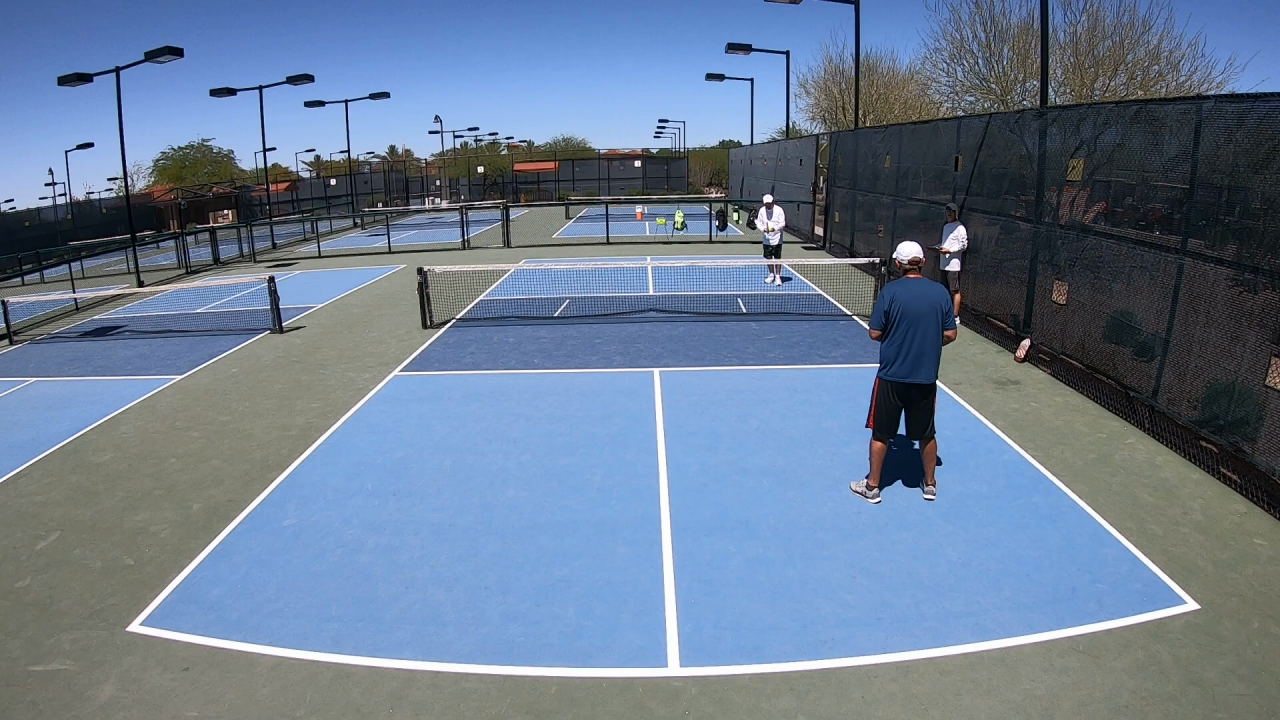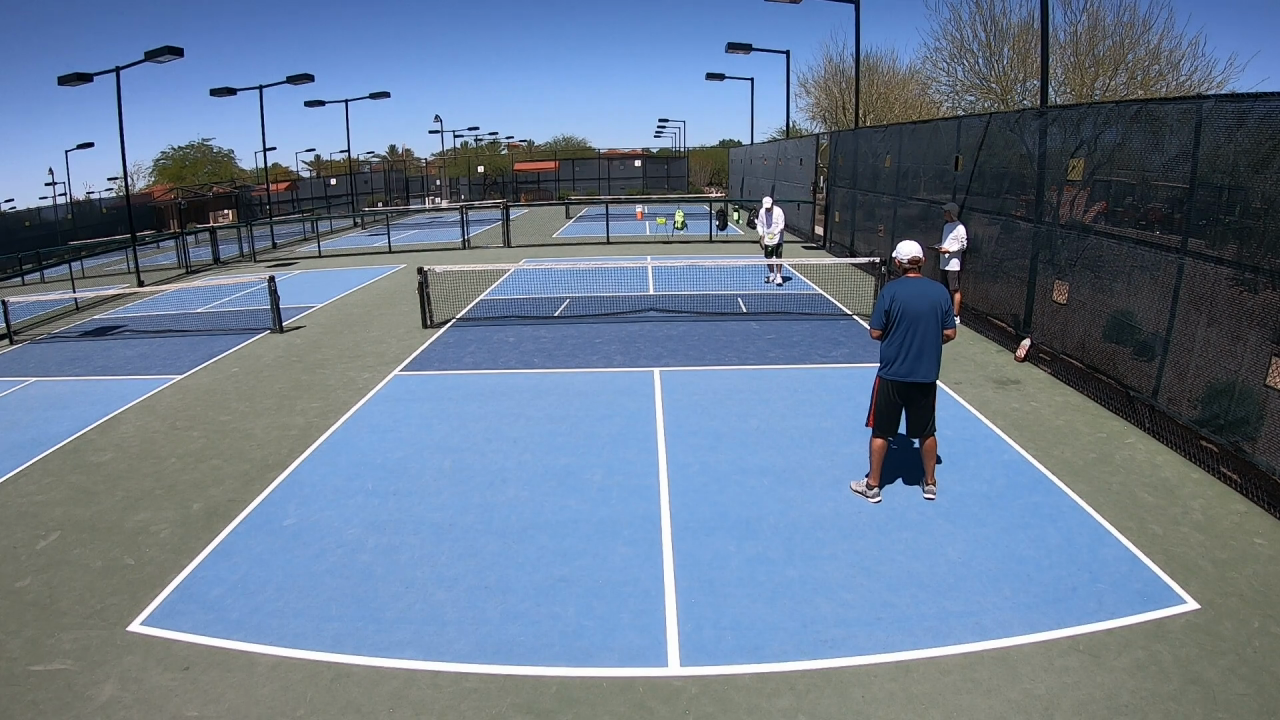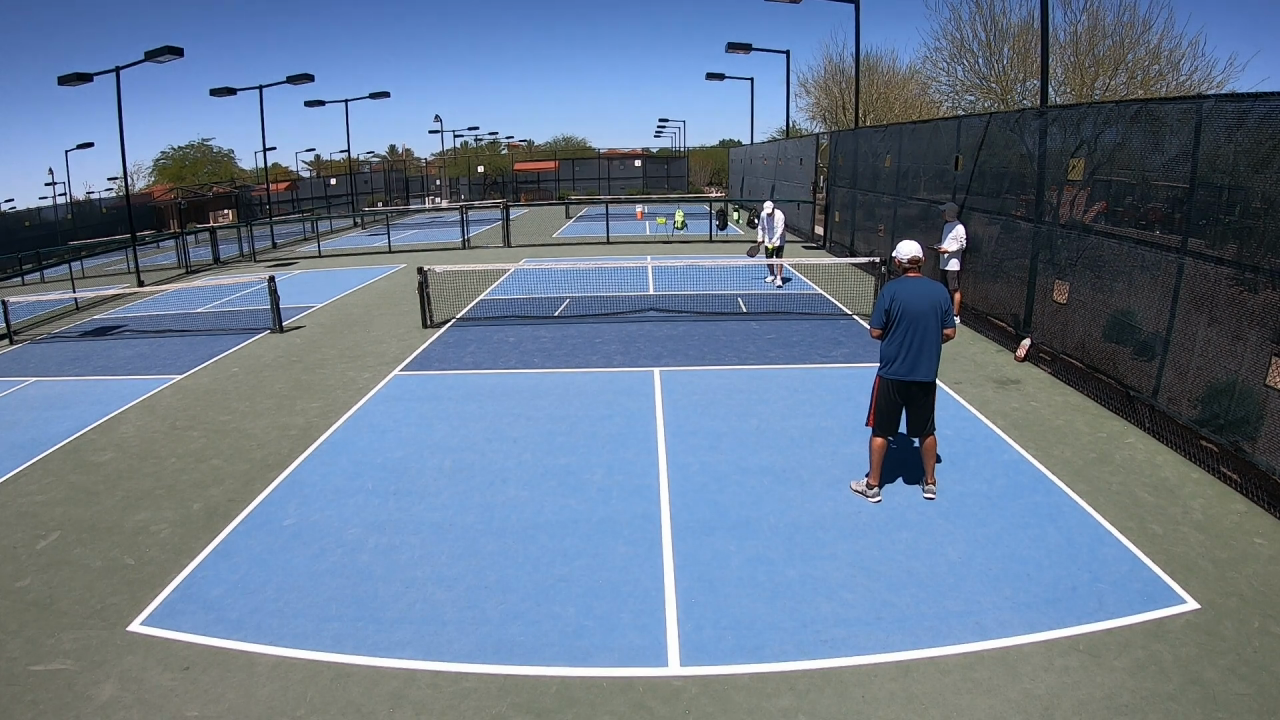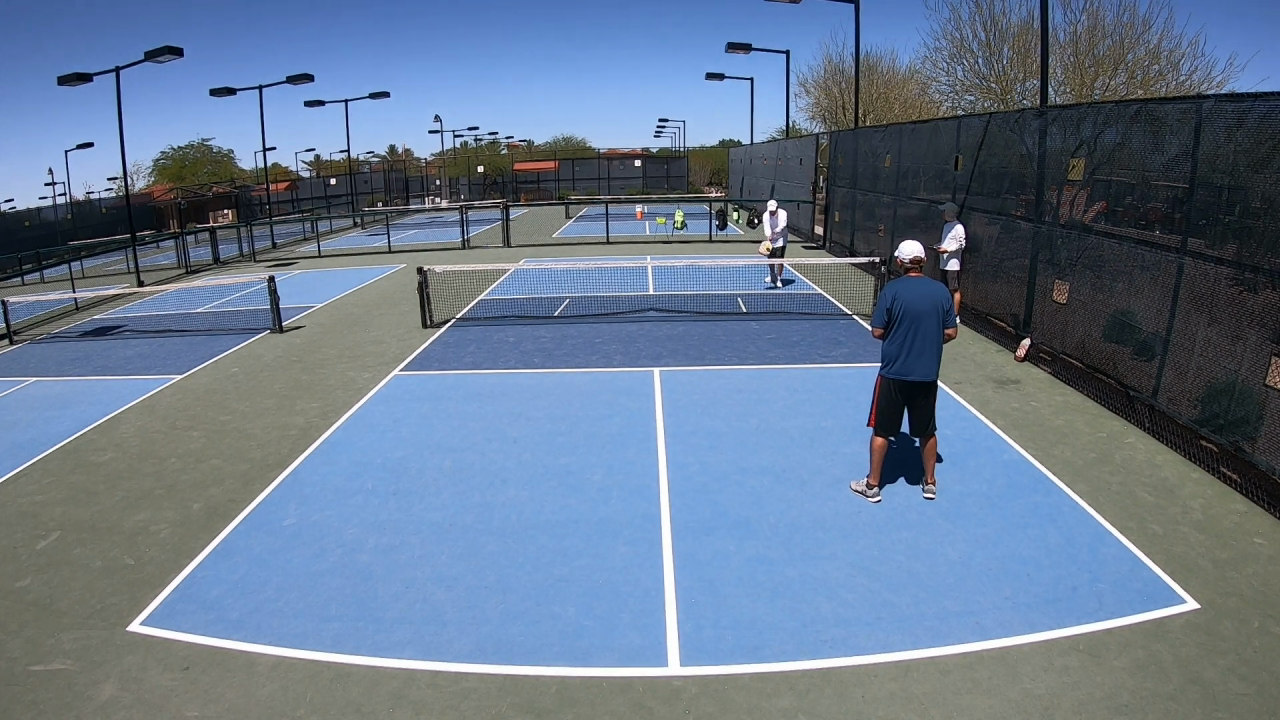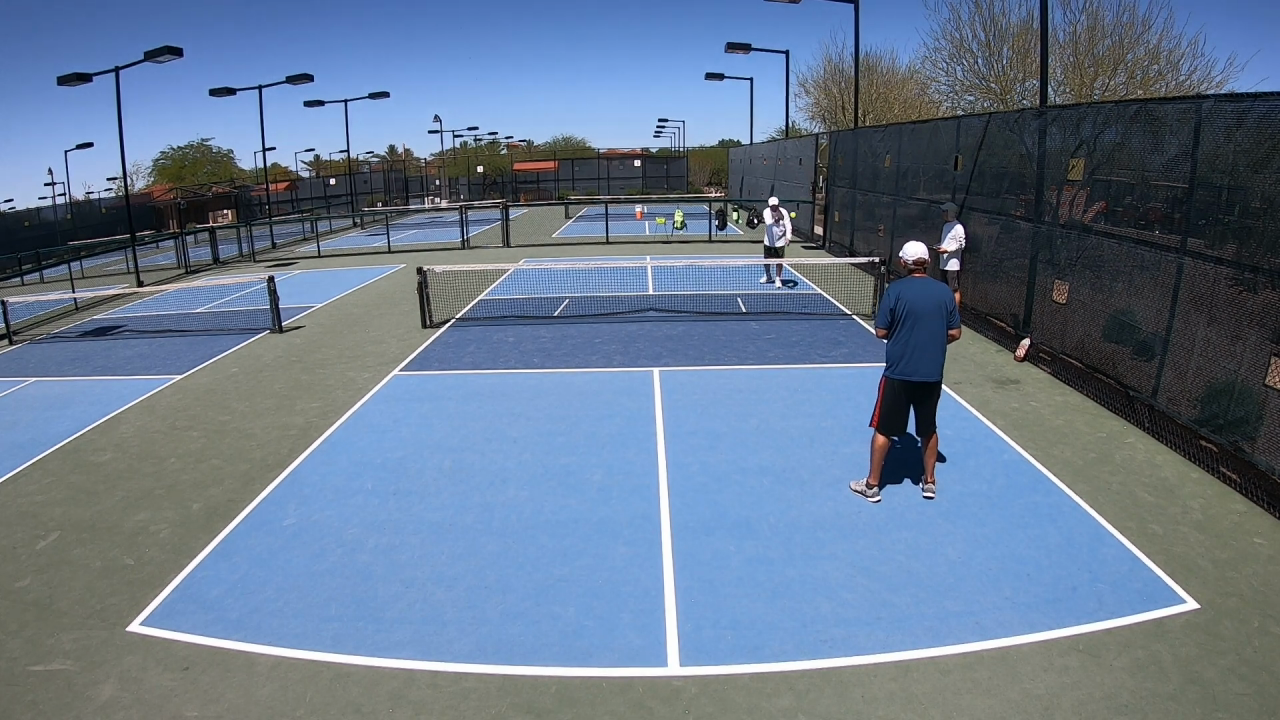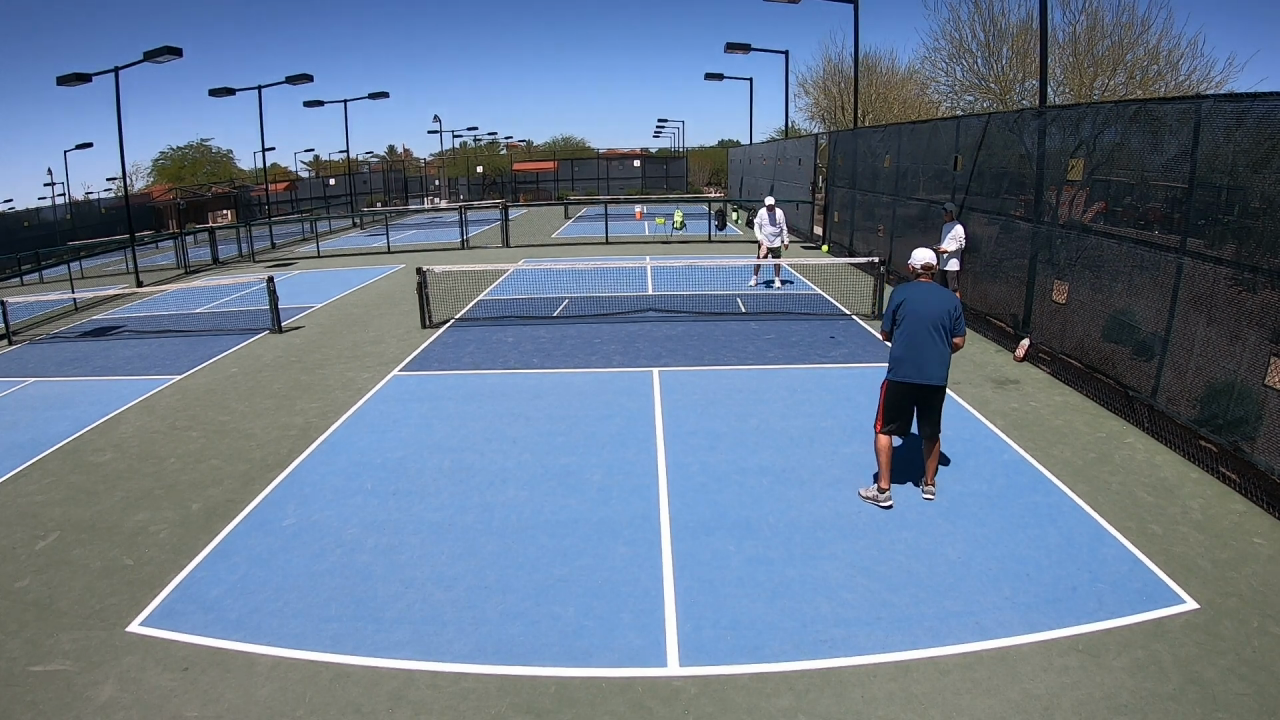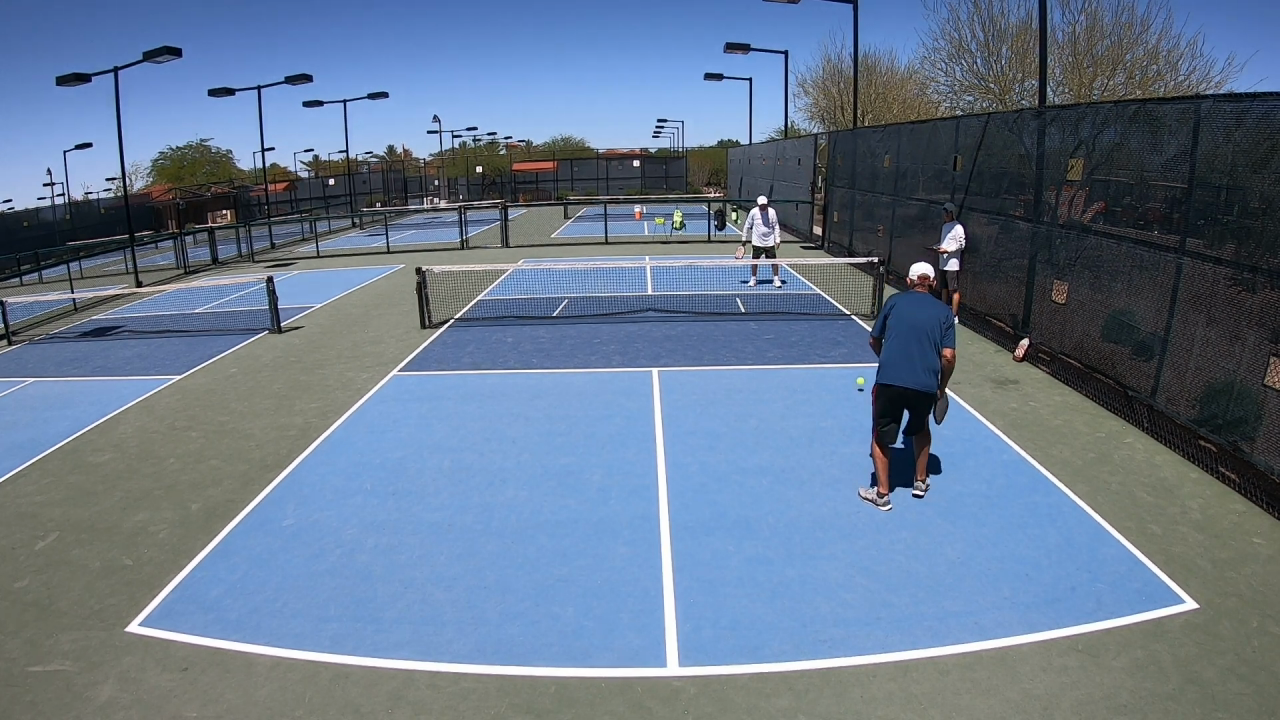
dt=0.3s
person 1, frame 1
left shoulder: (891, 291)
right shoulder: (941, 293)
left elbow: (875, 333)
right elbow: (950, 335)
left hip: (891, 376)
right hip: (926, 377)
left knee: (881, 433)
right knee: (926, 434)
left ankle: (872, 486)
right ankle: (929, 484)
person 1, frame 2
left shoulder: (891, 290)
right shoulder: (940, 292)
left elbow: (875, 333)
right elbow: (950, 333)
left hip: (892, 375)
right hip: (926, 375)
left knee: (881, 431)
right knee: (926, 432)
left ankle: (873, 485)
right ankle: (930, 483)
person 1, frame 3
left shoulder: (890, 290)
right shoulder: (940, 291)
left elbow: (875, 332)
right elbow: (949, 333)
left hip: (892, 374)
right hip: (926, 375)
left knee: (880, 430)
right knee: (926, 431)
left ankle: (872, 485)
right ankle: (930, 482)
person 1, frame 4
left shoulder: (892, 289)
right shoulder: (941, 291)
left elbow: (877, 331)
right elbow: (950, 333)
left hip: (894, 373)
right hip: (927, 375)
left knee: (882, 430)
right knee: (927, 431)
left ankle: (872, 484)
right ankle: (930, 482)
person 1, frame 5
left shoulder: (896, 290)
right shoulder: (945, 292)
left elbow: (881, 332)
right elbow: (954, 334)
left hip: (898, 373)
right hip: (933, 374)
left knee: (882, 429)
right knee: (928, 429)
left ankle: (872, 484)
right ankle: (929, 481)
person 1, frame 6
left shoulder: (901, 292)
right shoulder: (951, 299)
left elbow: (886, 334)
right elbow: (958, 342)
left hip: (900, 376)
right hip: (936, 378)
left knee: (884, 430)
right knee: (931, 433)
left ankle: (883, 489)
right ankle: (929, 483)
person 1, frame 7
left shoulder: (895, 301)
right shoulder: (943, 311)
left elbow: (874, 340)
right elbow: (948, 357)
right wrist: (942, 386)
left hip: (889, 380)
right hip: (926, 385)
left knee: (881, 436)
right knee: (920, 429)
left ankle: (882, 493)
right ankle: (920, 481)
